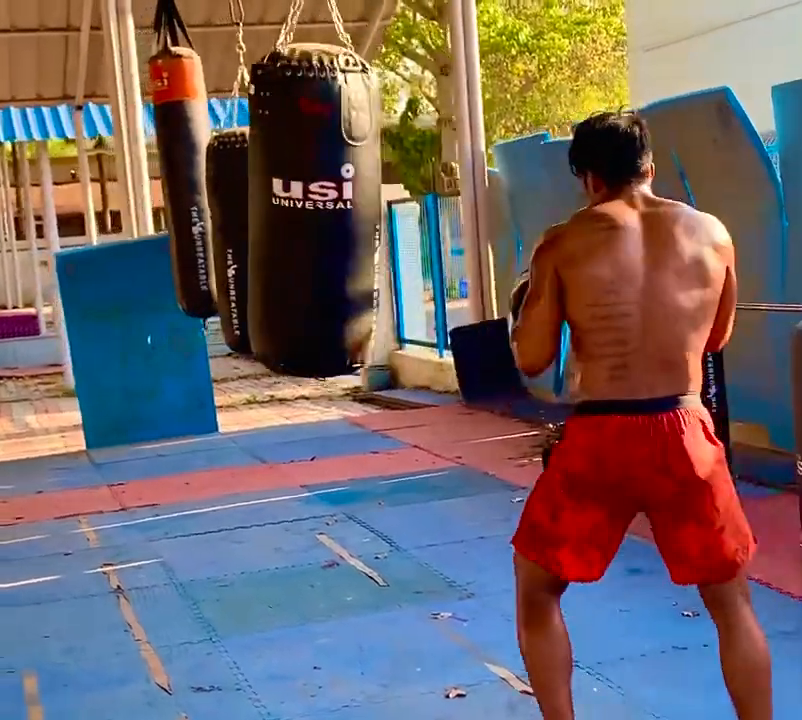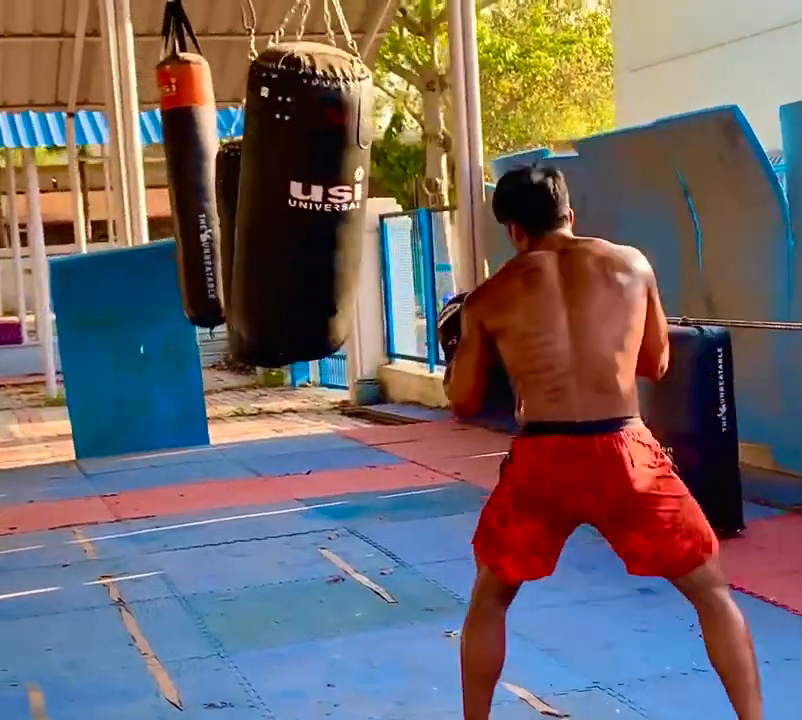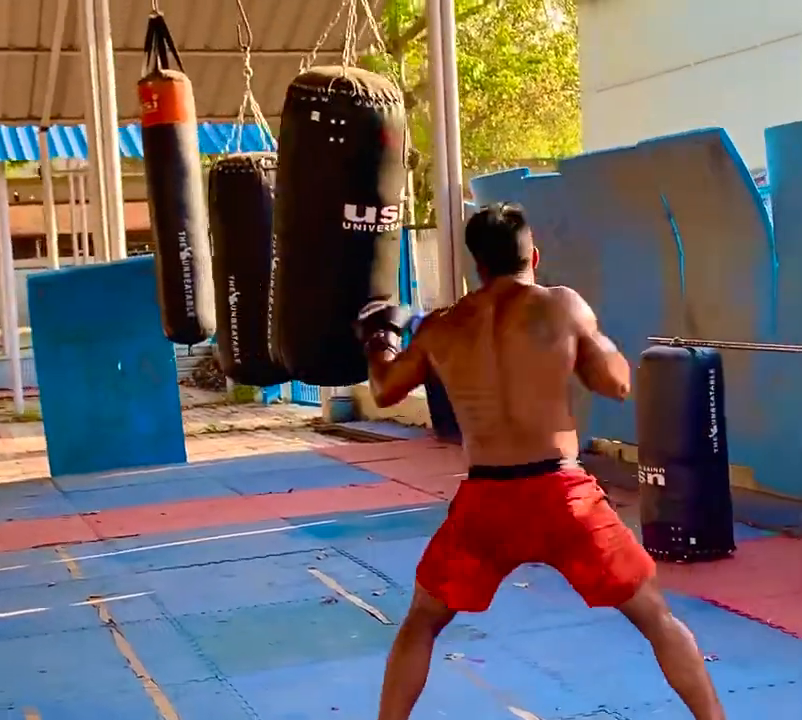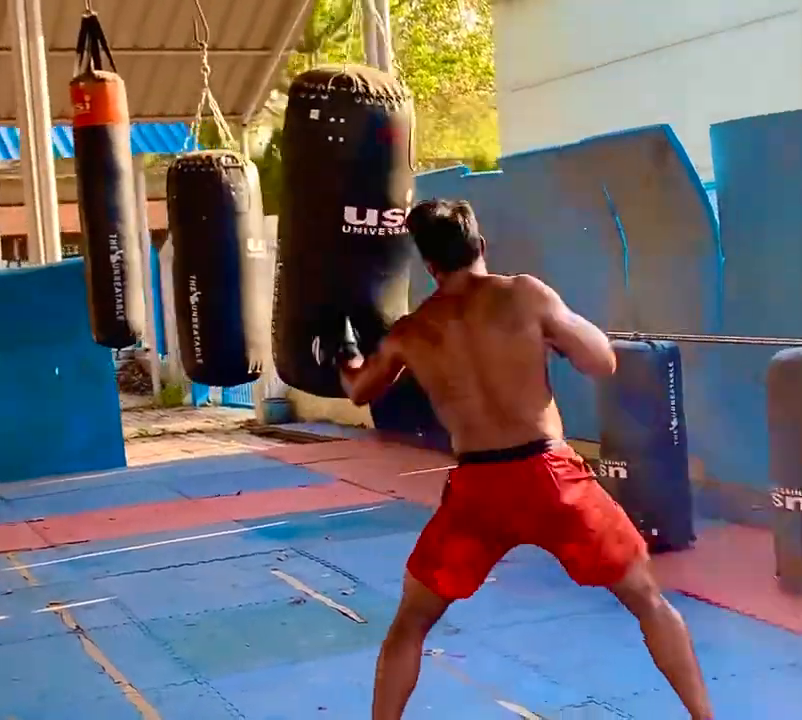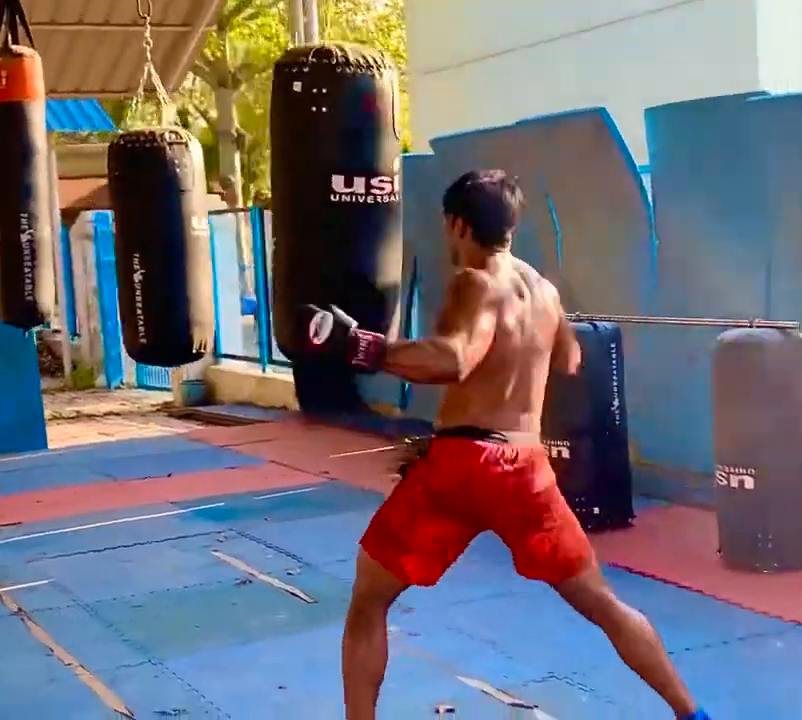
dt=0.4s
person 1, frame 1
left shoulder: (562, 245)
right shoulder: (711, 233)
left elbow: (532, 359)
right elbow: (717, 337)
left wrist: (527, 313)
left hip: (598, 439)
right hip: (684, 436)
left knee: (535, 589)
right knee: (733, 606)
person 1, frame 2
left shoulder: (491, 295)
right shoulder: (632, 265)
left elbow: (463, 400)
right elbow: (657, 362)
left wrist: (459, 339)
left hip: (541, 461)
right hip: (624, 456)
left knee: (489, 596)
right knee: (710, 591)
person 1, frame 3
left shoulder: (437, 329)
right shoulder: (563, 306)
left elbow: (385, 393)
right elbow: (617, 383)
left wrist: (380, 337)
left hip: (486, 504)
right hip: (565, 497)
left knee: (421, 624)
right knee: (656, 617)
person 1, frame 4
left shoulder: (409, 333)
right shoulder: (528, 294)
left elbow: (358, 389)
right elbow: (603, 362)
left wrist: (345, 360)
left hip: (478, 489)
right hip: (553, 478)
left knee: (411, 623)
right knee: (647, 598)
person 1, frame 5
left shoulder: (474, 284)
right shoulder: (544, 290)
left elbow: (449, 363)
right elbow: (569, 362)
left wrist: (363, 347)
left hip: (457, 464)
right hip: (525, 471)
left knee: (368, 601)
right knee: (599, 603)
